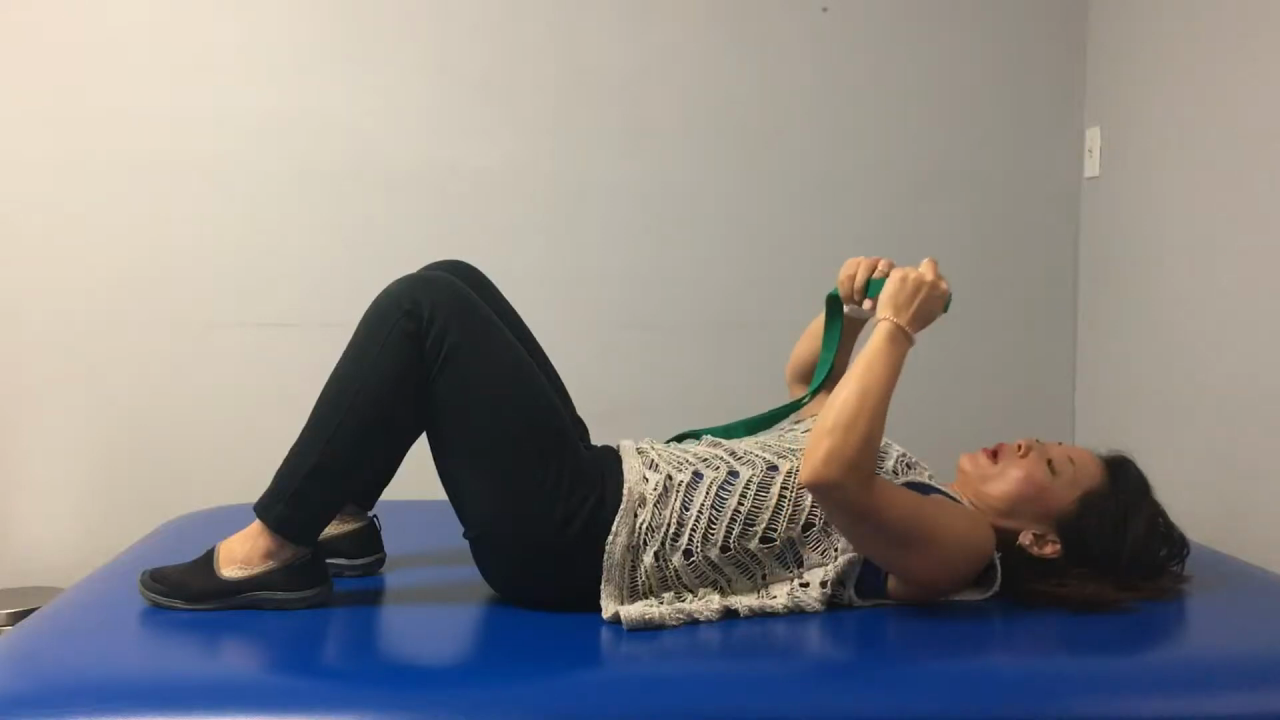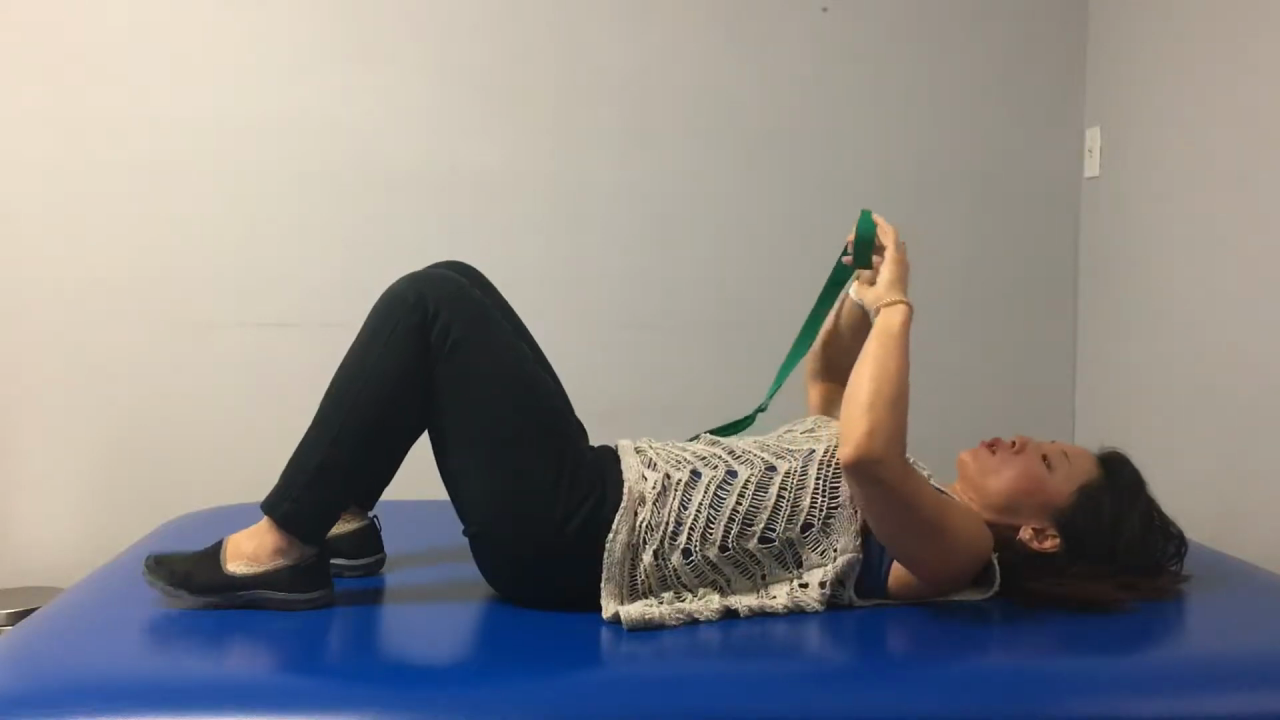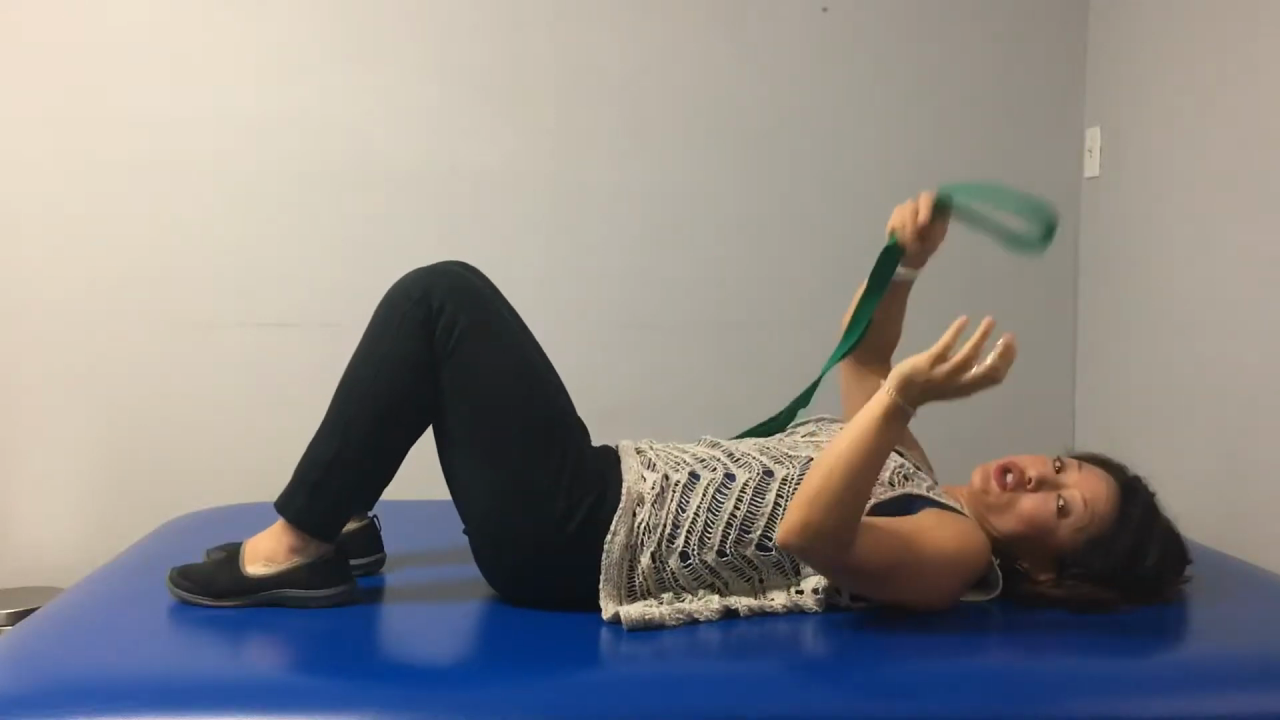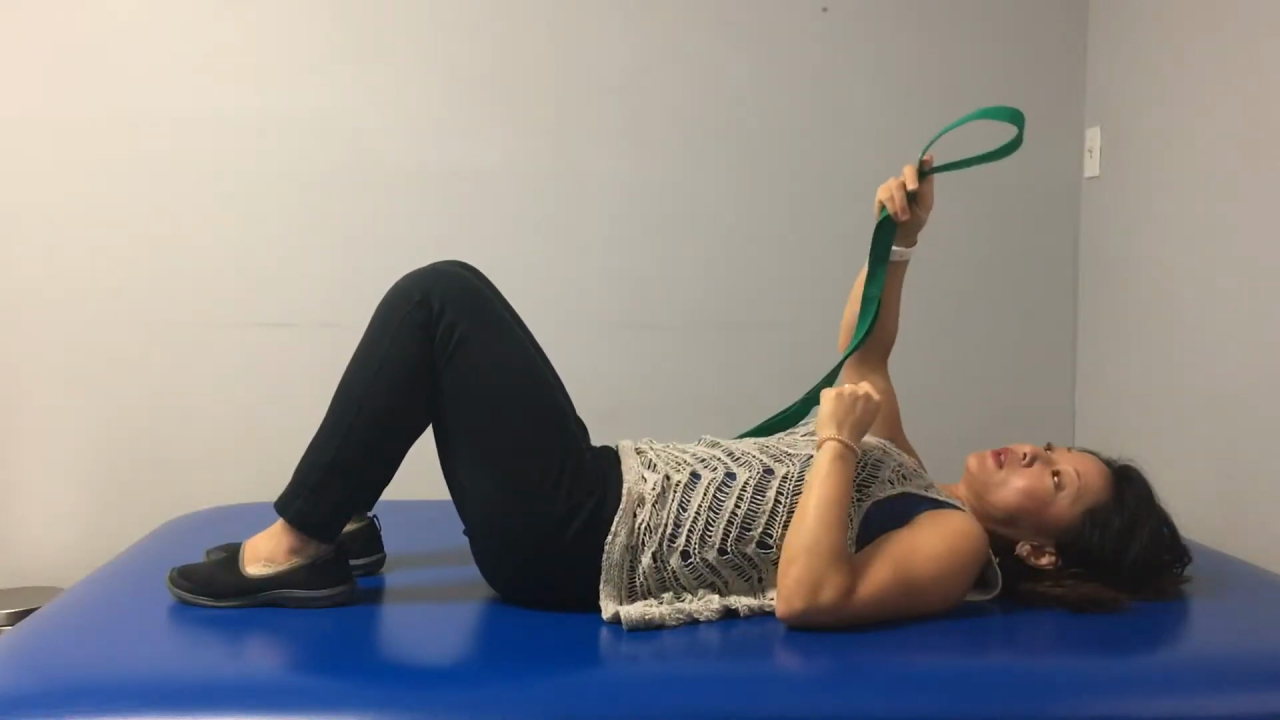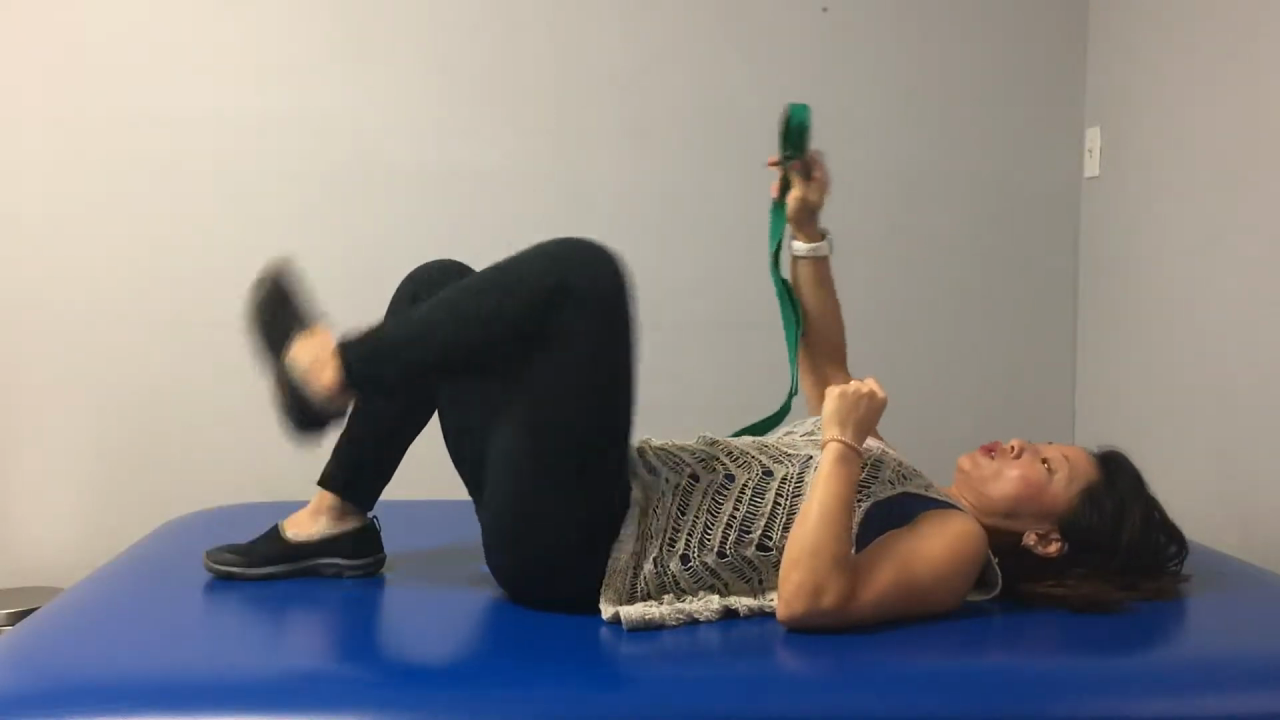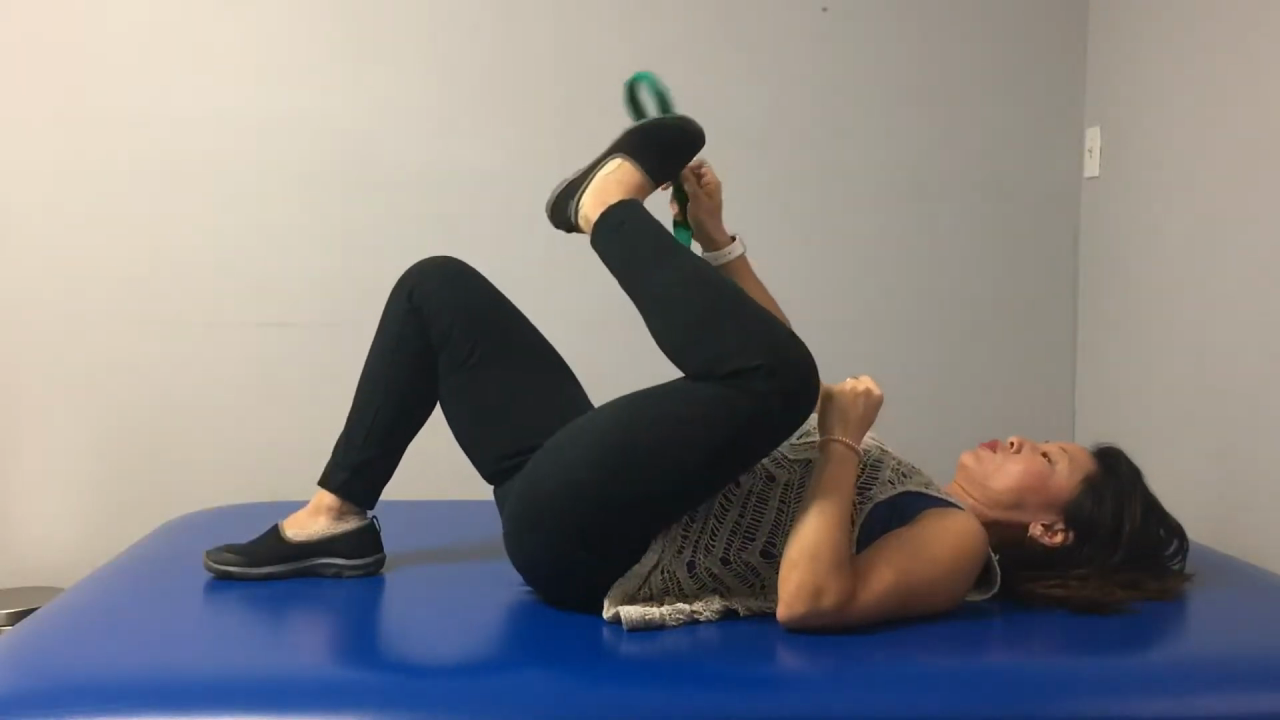
dt=0.7s
person 1, frame 1
left shoulder: (955, 547)
right shoulder: (923, 493)
left elbow: (825, 473)
right elbow: (806, 387)
left wrist: (897, 330)
right wrist: (849, 306)
left hip: (575, 546)
right hip: (604, 490)
left knee: (424, 307)
right knee: (451, 284)
left ankle: (274, 548)
right ankle: (338, 522)
person 1, frame 2
left shoulder: (954, 546)
right shoulder: (923, 500)
left elbow: (863, 451)
right elbow: (825, 381)
left wrist: (898, 304)
right wrist: (864, 291)
left hip: (575, 544)
right hip: (604, 491)
left knee: (430, 306)
right knee: (452, 284)
left ankle: (282, 546)
right ankle: (339, 522)
person 1, frame 3
left shoulder: (955, 546)
right shoulder: (915, 480)
left elbow: (804, 540)
right elbow: (861, 360)
left wrist: (906, 404)
right wrist: (904, 263)
left hip: (575, 541)
right hip: (602, 495)
left knee: (439, 296)
right knee: (448, 291)
left ankle: (299, 545)
right ankle: (332, 526)
person 1, frame 4
left shoulder: (956, 545)
right shoulder: (909, 482)
left elbow: (808, 597)
right elbow: (865, 359)
left wrist: (837, 442)
right wrist: (898, 239)
left hip: (574, 547)
right hip: (605, 491)
left knee: (444, 297)
right knee: (443, 298)
left ankle: (299, 546)
right ankle: (334, 527)
person 1, frame 5
left shoulder: (954, 548)
right shoulder: (908, 485)
left elbow: (808, 599)
right elbow: (825, 367)
left wrist: (838, 442)
right wrist: (805, 231)
left hip: (571, 554)
right hip: (597, 510)
left knee: (580, 273)
right knee: (437, 283)
left ankle: (333, 372)
right ankle: (336, 519)
person 1, frame 6
left shoulder: (956, 542)
right shoulder: (913, 492)
left elbow: (806, 601)
right elbow: (791, 380)
left wrist: (842, 444)
right wrist: (714, 239)
left hip: (575, 538)
right hip: (568, 496)
left knee: (776, 376)
right knee: (438, 286)
left ankle: (609, 210)
right ankle: (334, 518)
